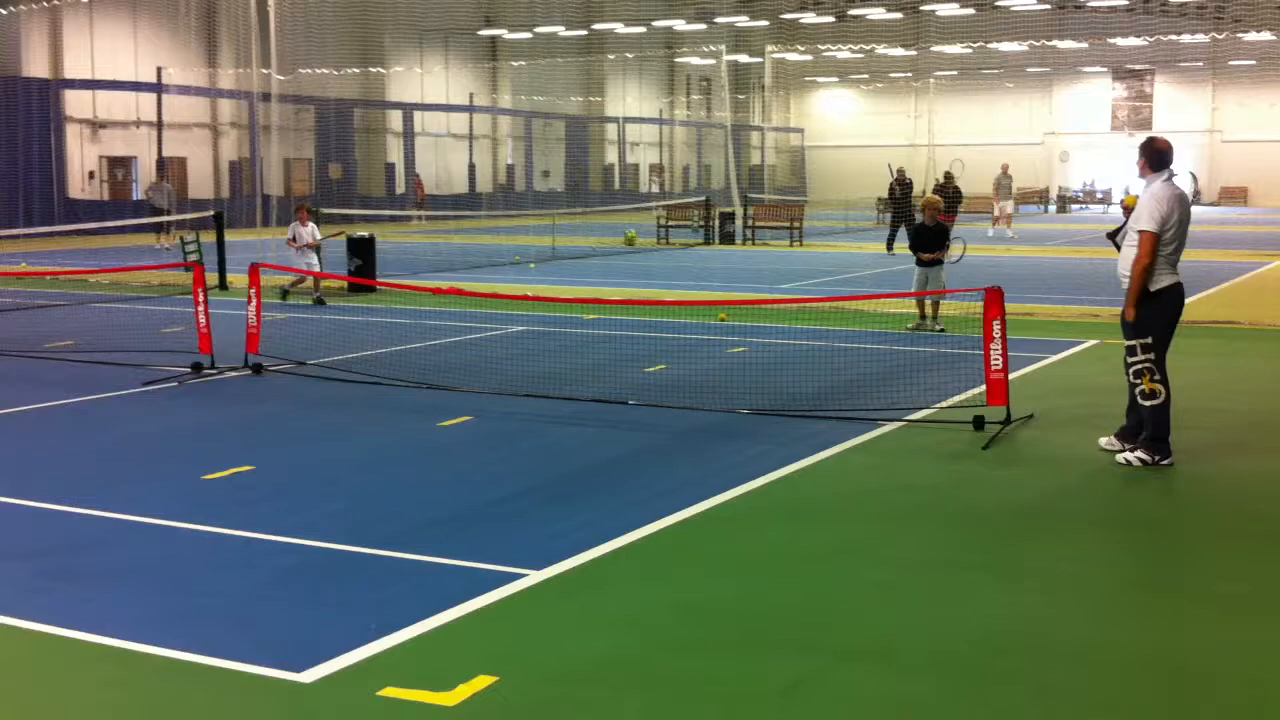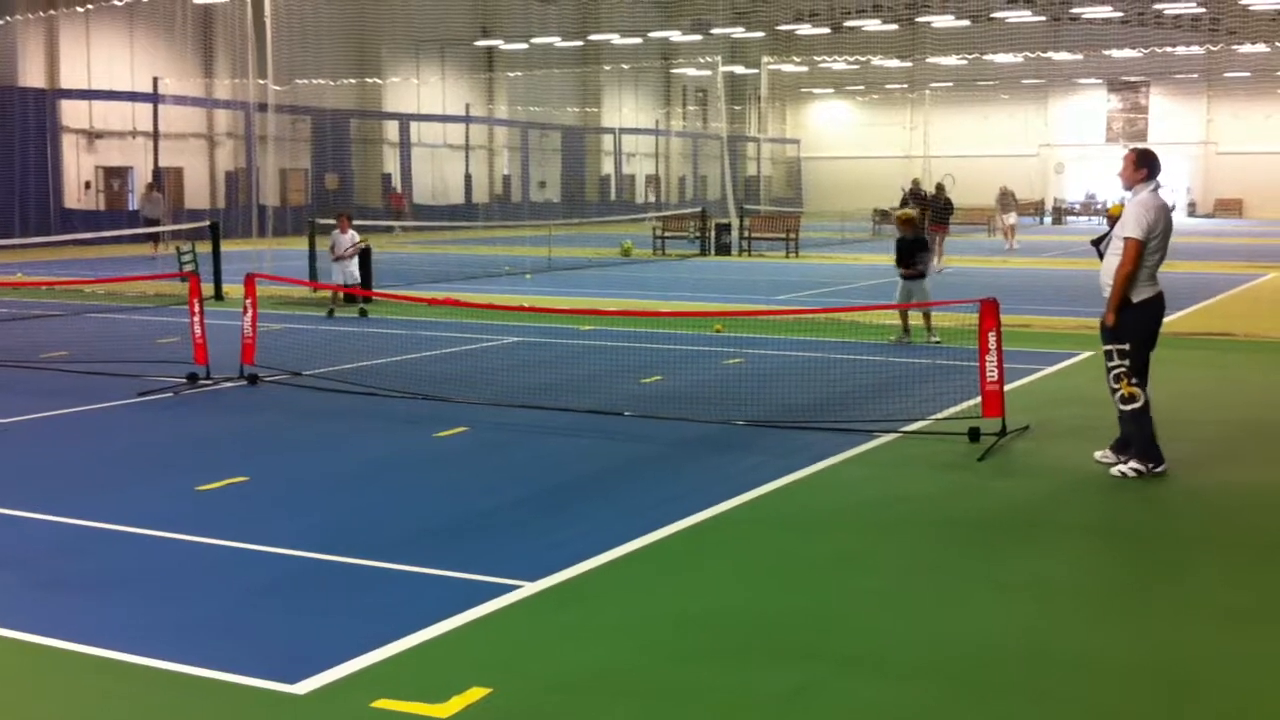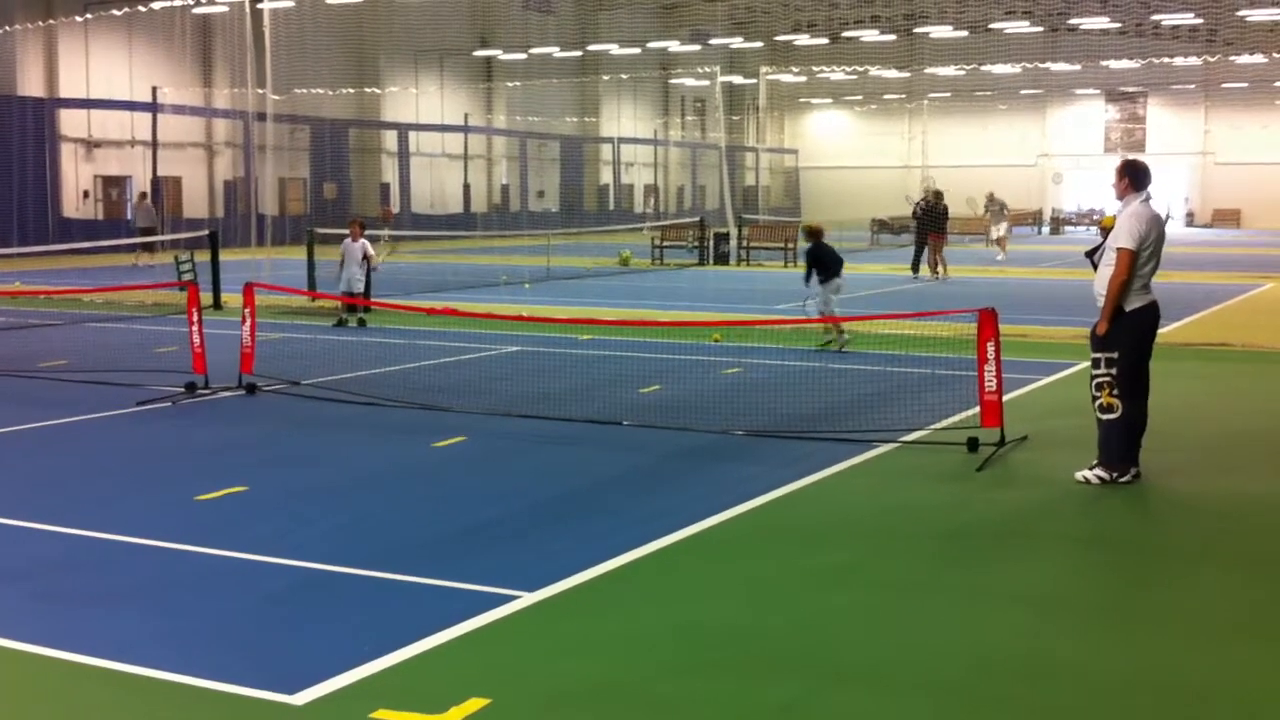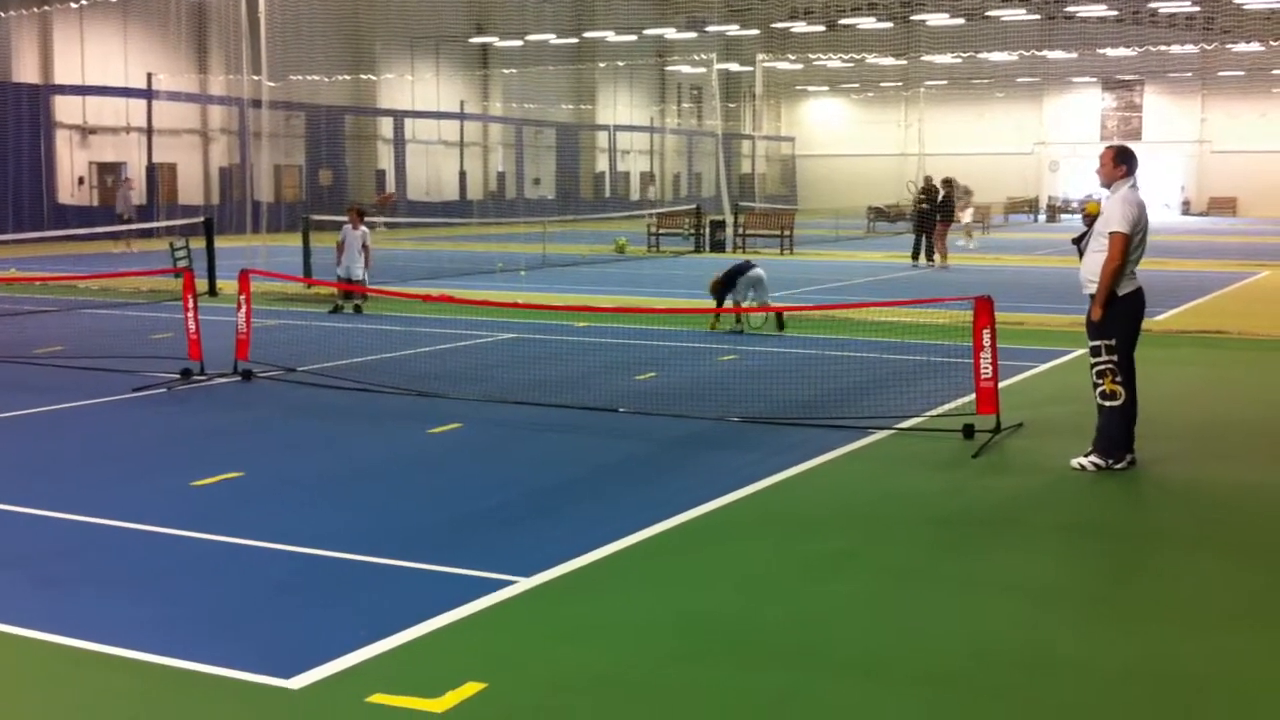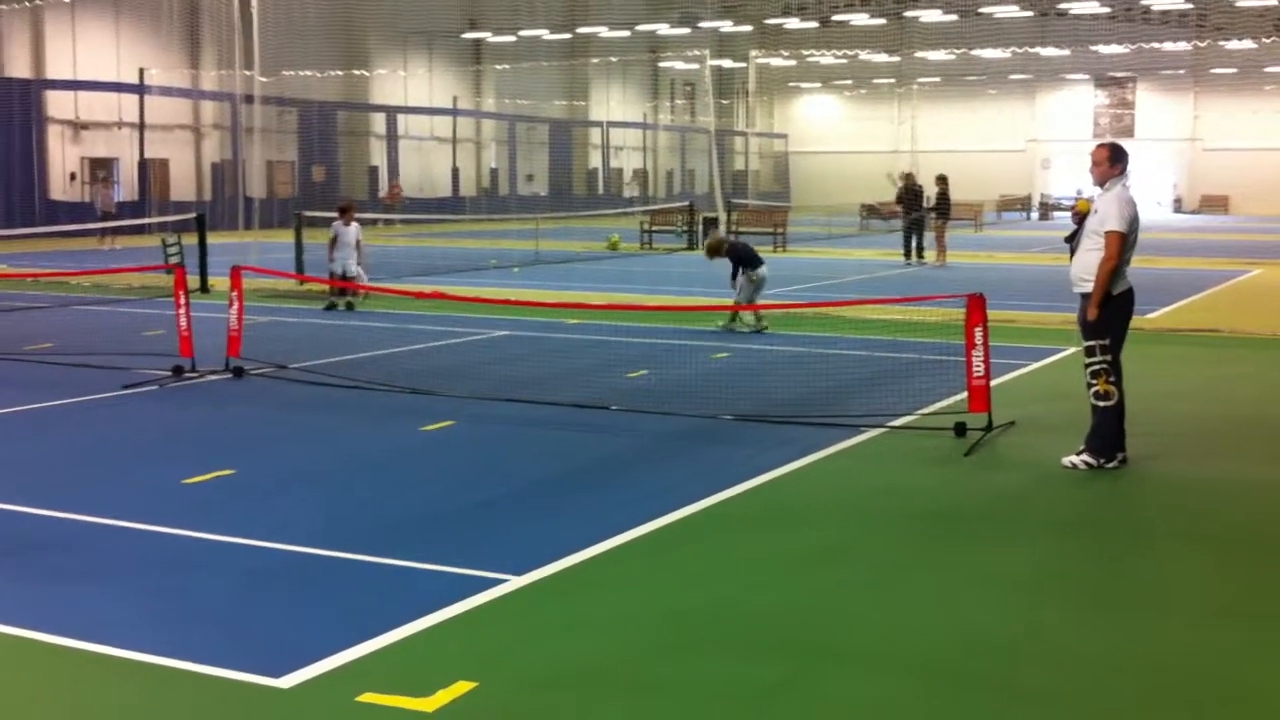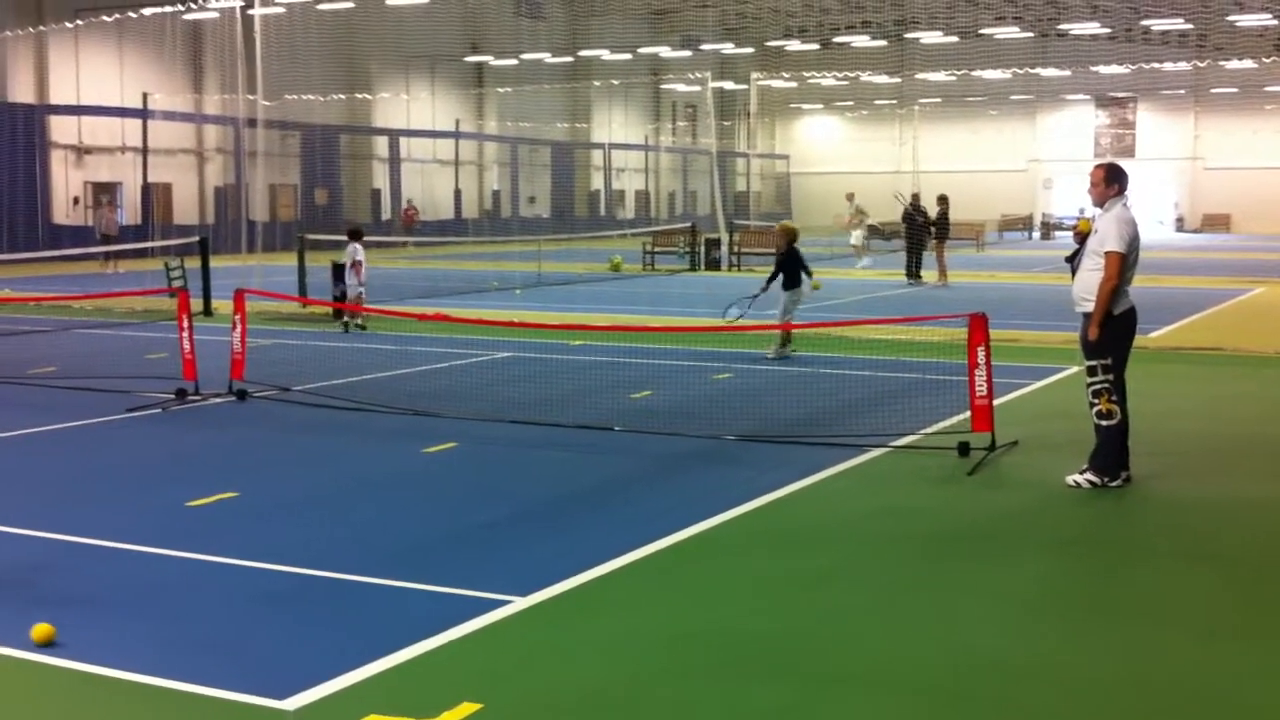
dt=0.7s
person 1, frame 1
left shoulder: (1154, 198)
right shoulder: (1179, 196)
left elbow: (1145, 258)
left wrist: (1131, 303)
right wrist: (1134, 220)
left hip: (1151, 295)
right hip: (1166, 290)
left knee: (1147, 371)
right knee: (1140, 367)
left ankle: (1156, 448)
right ankle: (1132, 433)
person 1, frame 2
left shoulder: (1140, 206)
right shoulder: (1158, 205)
left elbow: (1128, 265)
left wrist: (1111, 309)
right wrist: (1118, 228)
left hip: (1131, 304)
right hip: (1145, 301)
left knee: (1124, 380)
right knee: (1130, 378)
left ankle: (1147, 456)
right ankle: (1127, 446)
person 1, frame 3
left shoulder: (1131, 217)
right shoulder: (1151, 216)
left elbow: (1122, 275)
left wrist: (1105, 319)
right wrist: (1111, 239)
left hip: (1124, 315)
right hip: (1143, 310)
left knee: (1108, 390)
right knee: (1132, 390)
left ankle: (1113, 465)
right ankle: (1126, 461)
person 1, frame 4
left shoulder: (1121, 201)
right shoulder: (1128, 199)
left elbow: (1115, 259)
left wrist: (1098, 304)
right wrist: (1095, 224)
left hip: (1114, 300)
right hip: (1123, 298)
left knee: (1108, 377)
right knee: (1119, 376)
left ankle: (1110, 452)
right ankle: (1120, 447)
person 1, frame 5
left shoulder: (1117, 200)
right shoulder: (1108, 197)
left elbow: (1111, 258)
left wrist: (1094, 304)
right wrist: (1084, 223)
left hip: (1105, 299)
right hip: (1101, 297)
left knee: (1101, 375)
right knee: (1104, 374)
left ankle: (1103, 451)
right ankle: (1110, 446)
person 1, frame 6
left shoulder: (1116, 220)
right shoulder: (1109, 217)
left elbow: (1111, 278)
left wrist: (1095, 324)
right wrist: (1085, 242)
left hip: (1107, 319)
right hip: (1105, 317)
left knee: (1104, 394)
right knee: (1108, 393)
left ankle: (1106, 470)
right ankle: (1114, 465)
